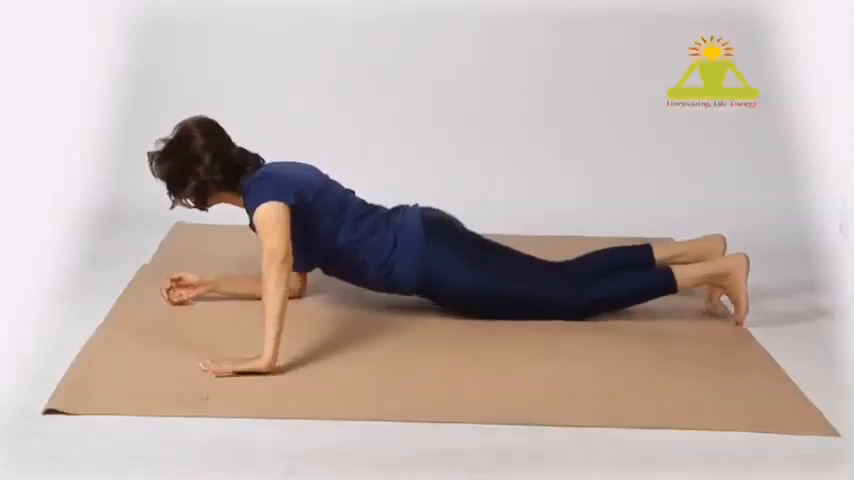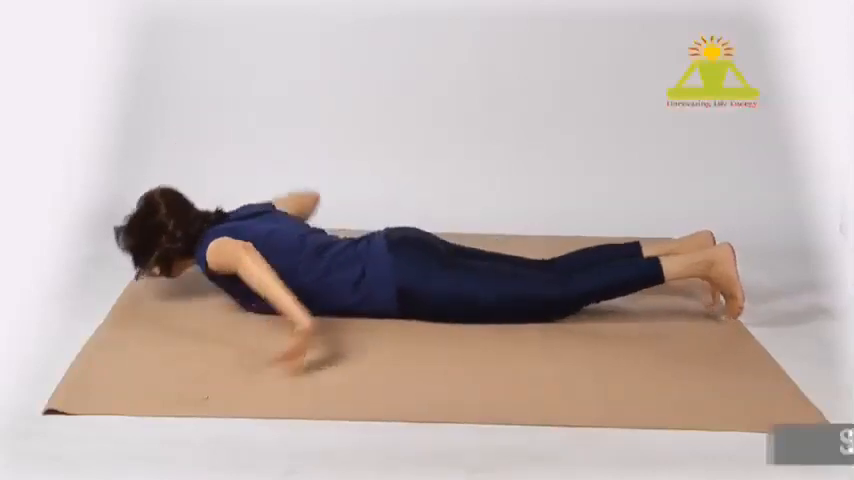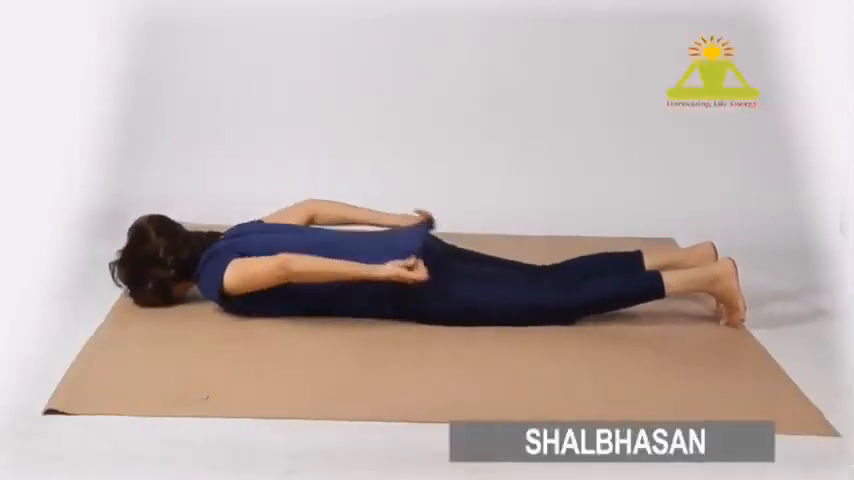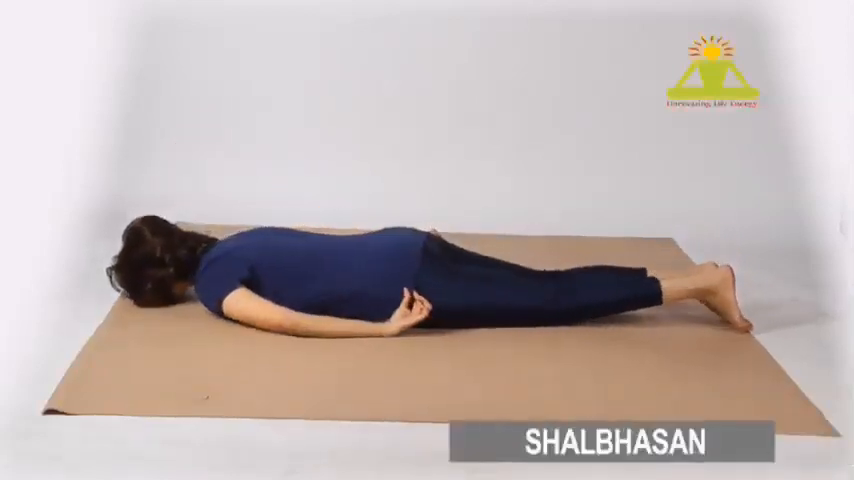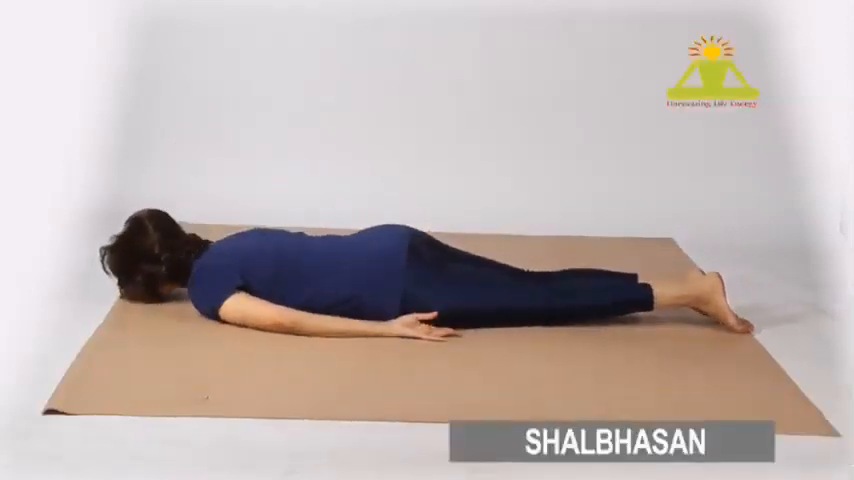
dt=1s
person 1, frame 1
left shoulder: (263, 193)
right shoulder: (271, 180)
left elbow: (278, 262)
right elbow: (292, 283)
left wrist: (267, 357)
right wrist: (209, 286)
left hip: (429, 261)
right hip: (424, 234)
left knee: (572, 296)
right knee: (564, 277)
left ankle: (715, 270)
right ankle: (695, 248)
person 1, frame 2
left shoulder: (212, 248)
right shoulder: (237, 218)
left elbow: (247, 257)
right elbow: (307, 198)
left wrist: (300, 319)
left hip: (401, 283)
right hip: (402, 249)
left knee: (552, 292)
right knee: (550, 274)
left ankle: (701, 262)
right ankle: (686, 245)
person 1, frame 3
left shoulder: (216, 277)
right shoulder: (232, 239)
left elbow: (284, 267)
right elbow: (311, 209)
left wrist: (379, 273)
right wrist: (395, 222)
left hip: (406, 285)
right hip: (410, 253)
left knee: (557, 302)
right knee: (551, 280)
left ankle: (707, 279)
right ankle: (690, 256)
person 1, frame 4
left shoulder: (211, 281)
right shoulder: (236, 244)
left elbow: (288, 321)
left wrist: (386, 327)
left hip: (399, 285)
right hip: (405, 247)
left knee: (555, 302)
right knee: (548, 285)
left ankle: (701, 282)
right ankle: (690, 277)
person 1, frame 5
left shoulder: (203, 288)
right shoulder: (226, 247)
left elbow: (289, 320)
left wrist: (386, 329)
left hip: (394, 289)
right hip: (395, 244)
left knee: (543, 303)
right knee: (540, 286)
left ankle: (691, 291)
right ankle: (680, 283)
